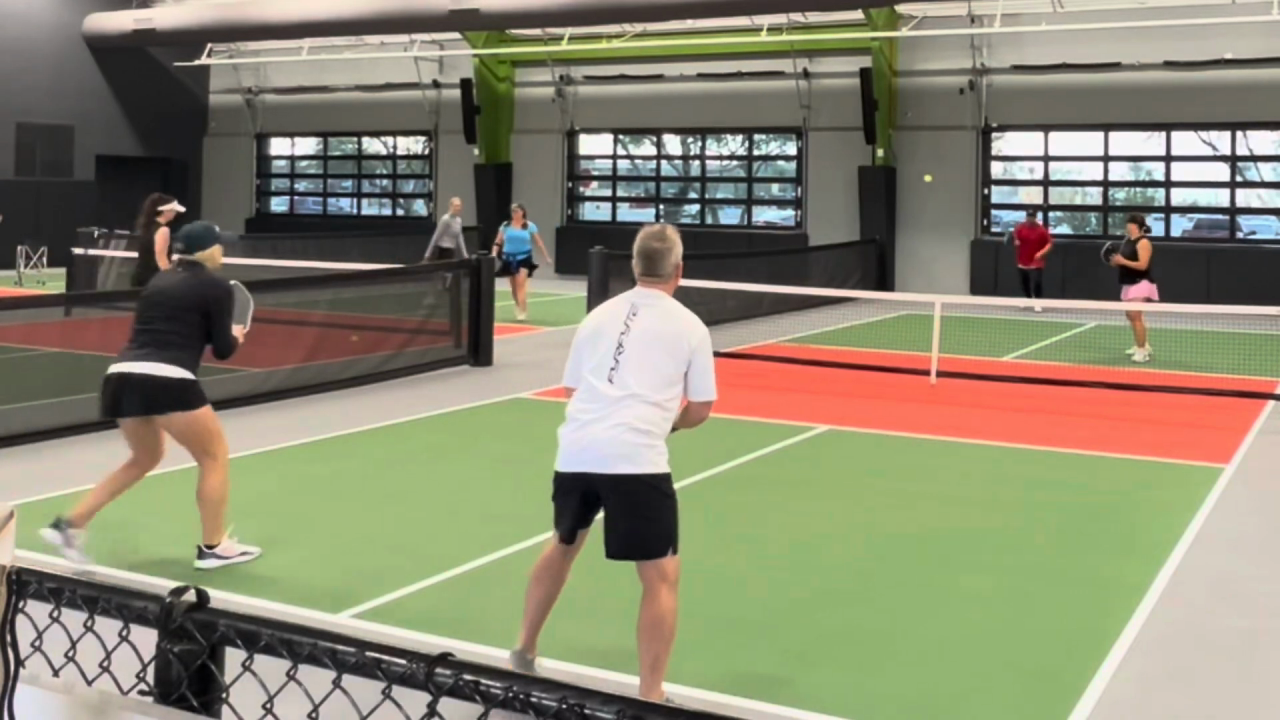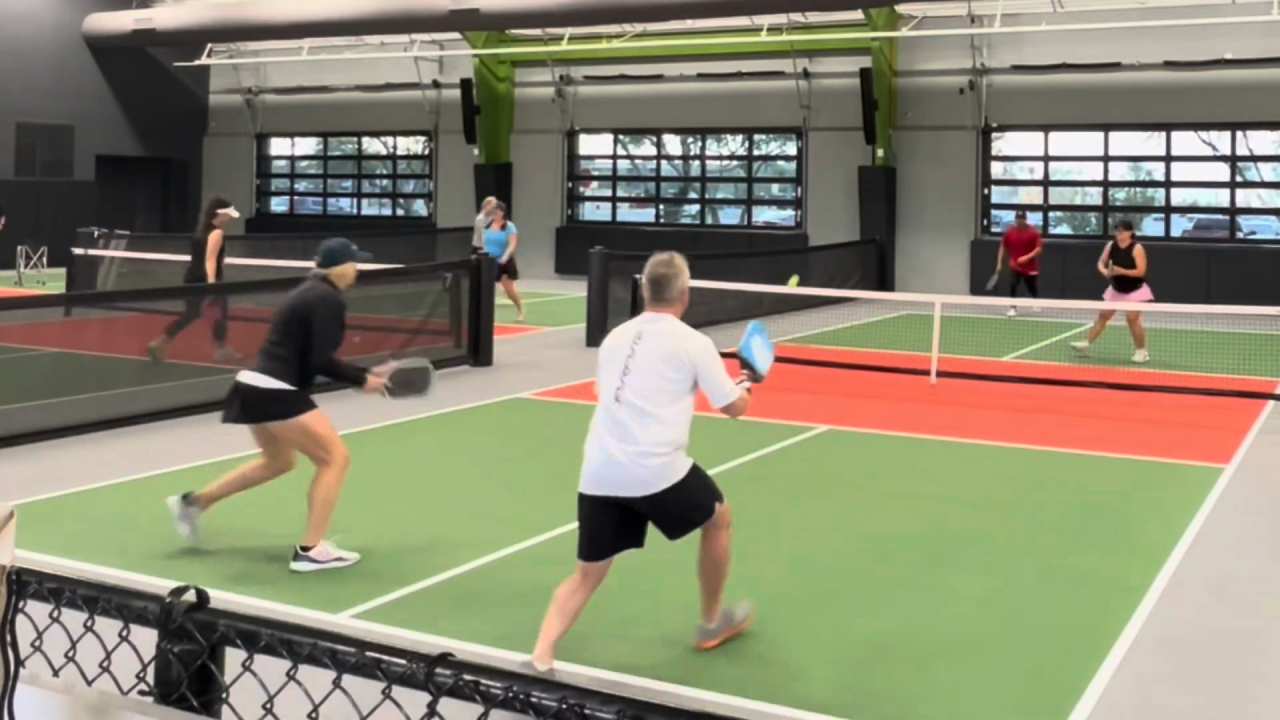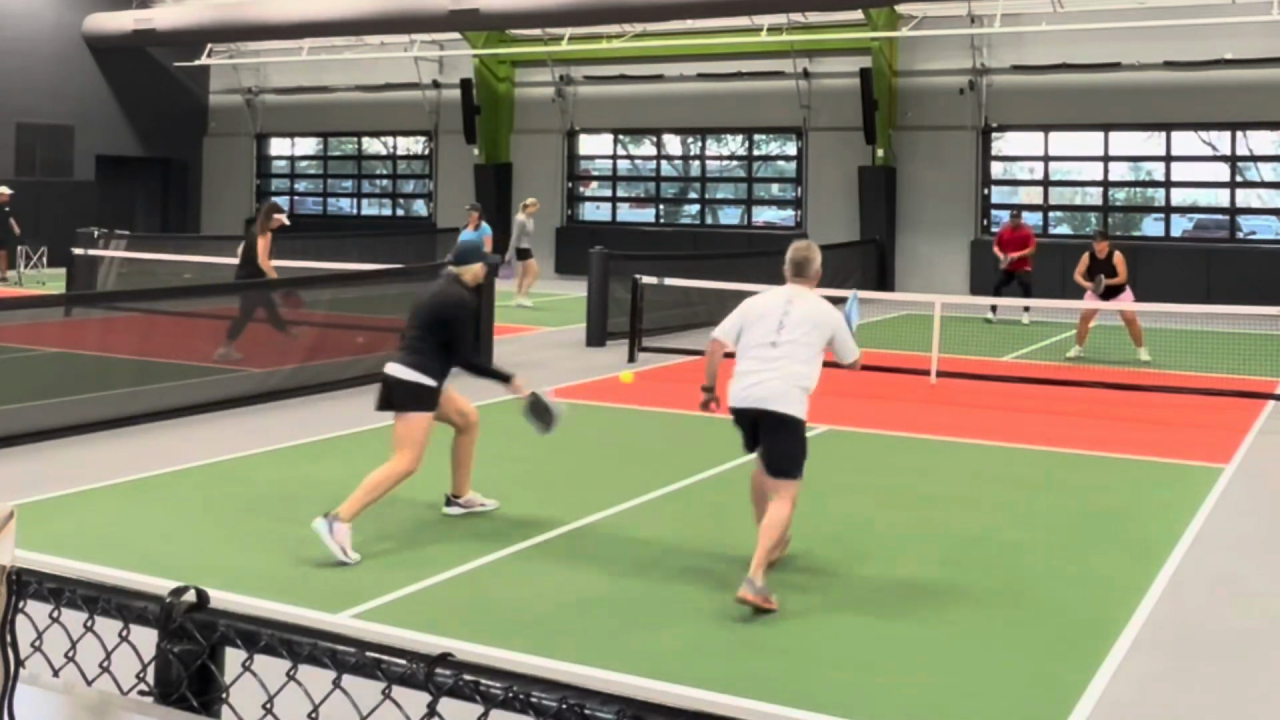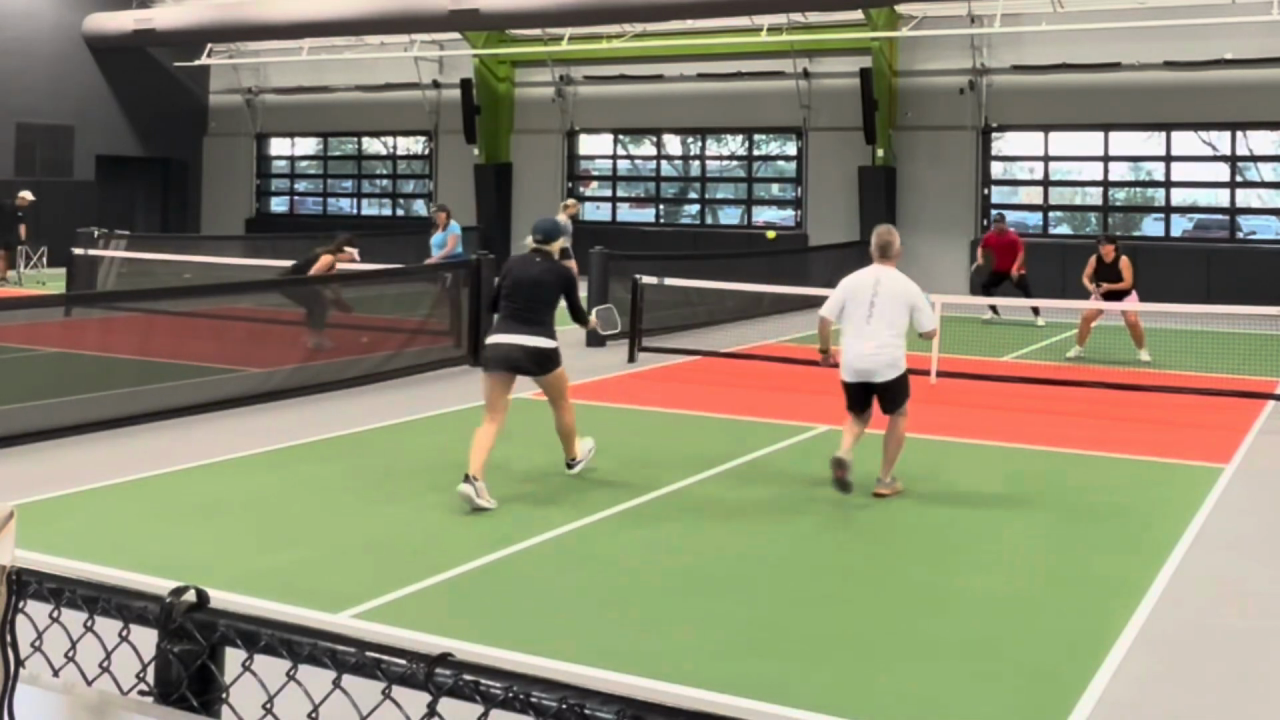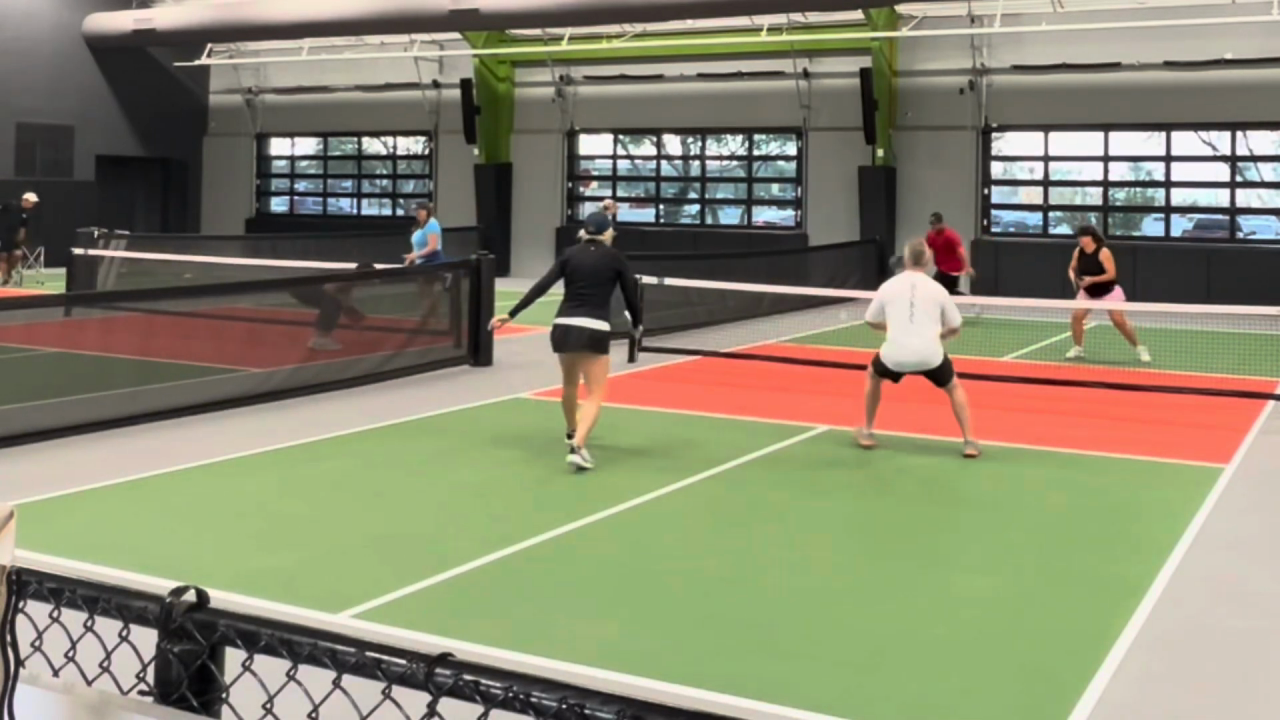
dt=0.5s
person 1, frame 1
left shoulder: (598, 316)
right shoulder: (690, 326)
right elbow: (700, 410)
left hip: (575, 454)
right hip: (636, 460)
left knee: (563, 545)
right knee: (661, 577)
left ankle: (521, 656)
right ankle: (649, 701)
person 1, frame 2
left shoulder: (615, 338)
right shoulder: (693, 344)
right elbow: (734, 406)
right wrist: (742, 383)
left hip: (599, 473)
right hip: (656, 472)
left knee: (587, 573)
right knee: (718, 520)
left ankle: (539, 661)
right ankle: (712, 623)
person 1, frame 3
left shoulder: (754, 303)
right shoulder: (828, 312)
left elbow: (715, 344)
right elbow: (853, 362)
left wrist: (709, 388)
right wrist: (844, 341)
left hip: (743, 398)
right hip: (783, 403)
left knee: (767, 457)
right knee: (783, 495)
left ankle: (771, 542)
right ankle: (754, 583)
person 1, frame 4
left shoulder: (851, 281)
right shoulder: (908, 287)
left elbow: (824, 319)
right elbow: (930, 332)
left wrist: (825, 349)
right wrist: (926, 334)
left hip: (852, 367)
right hip: (888, 365)
left knee: (857, 419)
right knee: (897, 417)
left ankle: (843, 455)
right ankle: (885, 479)
person 1, frame 5
left shoulder: (887, 287)
right shoulder: (938, 290)
left elbow: (871, 320)
right elbow: (955, 327)
left hip: (895, 355)
right hip: (930, 355)
left knee: (873, 375)
right knee: (954, 388)
left ankle: (867, 433)
right ankle: (969, 441)
person 2, frame 1
left shoulder: (159, 280)
right shoulder: (215, 287)
right elbow: (222, 350)
left wrist: (220, 335)
right wrist: (234, 337)
left hip: (122, 376)
right hip: (167, 382)
left knee: (146, 458)
right knee: (215, 456)
left ankle: (71, 524)
right ankle: (214, 547)
person 2, frame 2
left shoulder: (309, 293)
right shoulder: (331, 301)
right elbow: (322, 360)
left wrist: (362, 374)
right wrist: (362, 379)
left hip: (259, 386)
right hip: (275, 394)
left knee: (278, 461)
right knee: (336, 458)
left ankle: (193, 502)
right ankle: (312, 549)
person 2, frame 3
left shoulder: (443, 289)
right shoulder: (463, 301)
right elbow: (466, 358)
right wrist: (508, 380)
left hip: (411, 377)
right hip: (413, 384)
left knee: (468, 419)
right knee: (405, 463)
left ankle: (460, 497)
right ankle: (336, 522)
person 2, frame 4
left shoulder: (513, 264)
right shoulder: (563, 273)
left elbow: (495, 305)
right elbow: (576, 312)
right wrist: (586, 321)
left hip: (499, 345)
right hip: (539, 347)
left knee: (493, 417)
right knee: (562, 401)
left ankle: (472, 479)
right ankle: (573, 457)
person 2, frame 5
left shoulder: (569, 255)
right shoulder: (616, 259)
left elbow: (541, 286)
right elbow: (632, 298)
left wrist: (510, 315)
right wrist: (637, 324)
left hip: (564, 326)
right hip: (594, 329)
left knee: (570, 383)
right knee: (594, 396)
left ankle: (573, 432)
right ankle: (577, 448)
